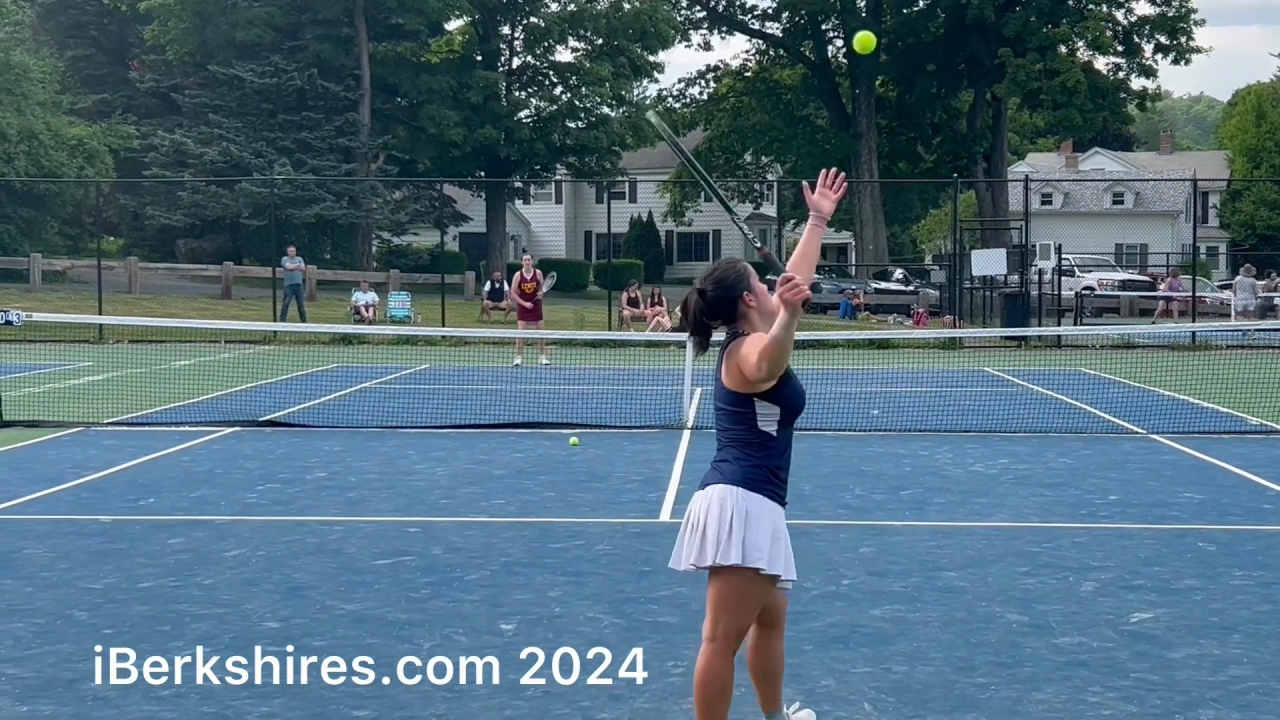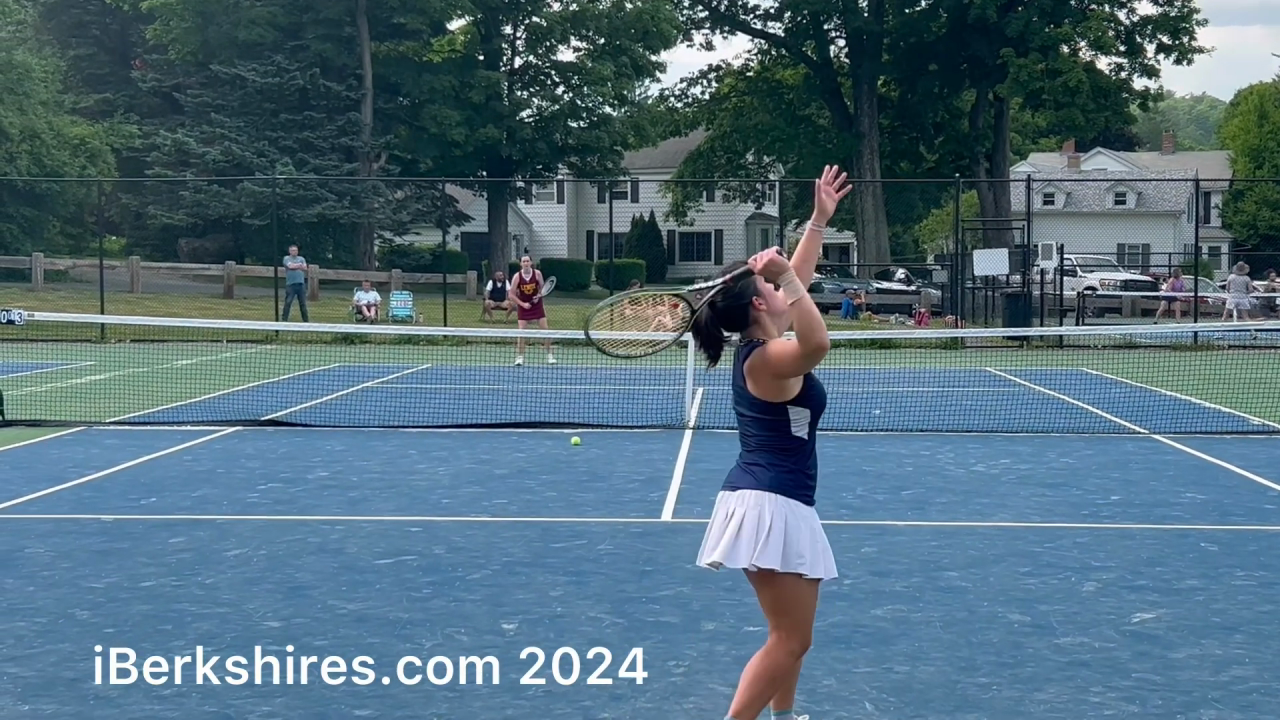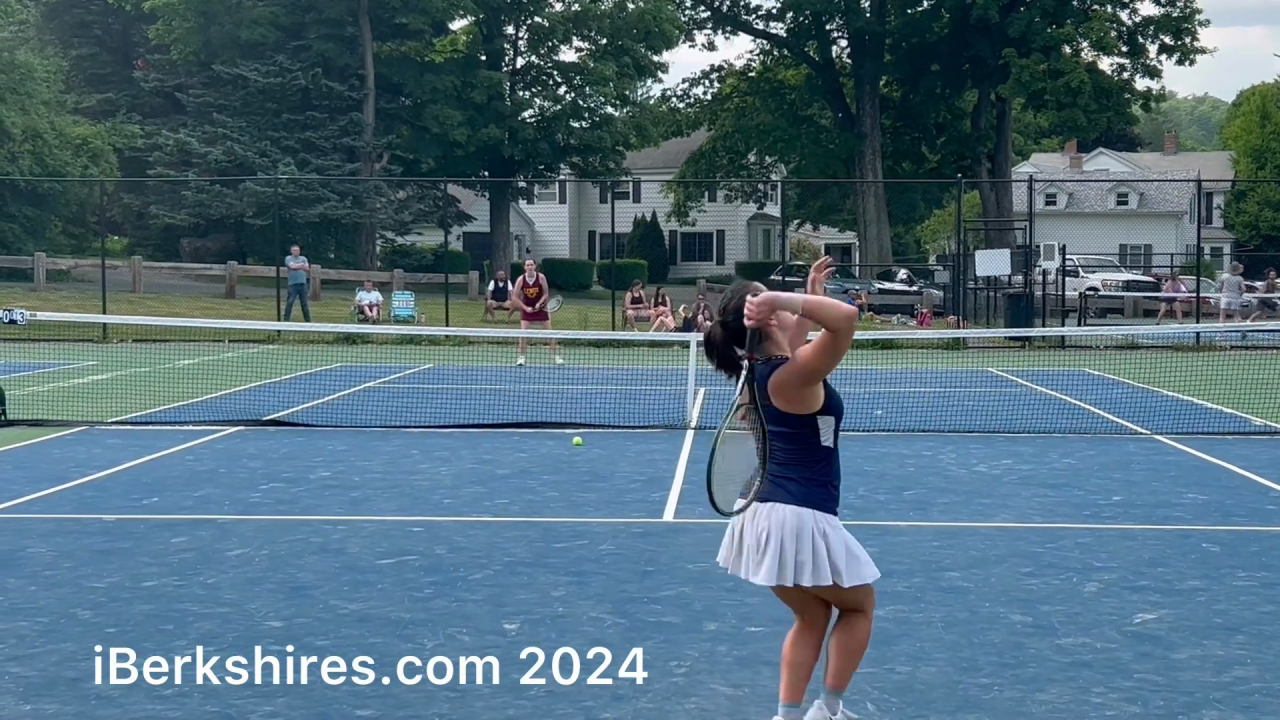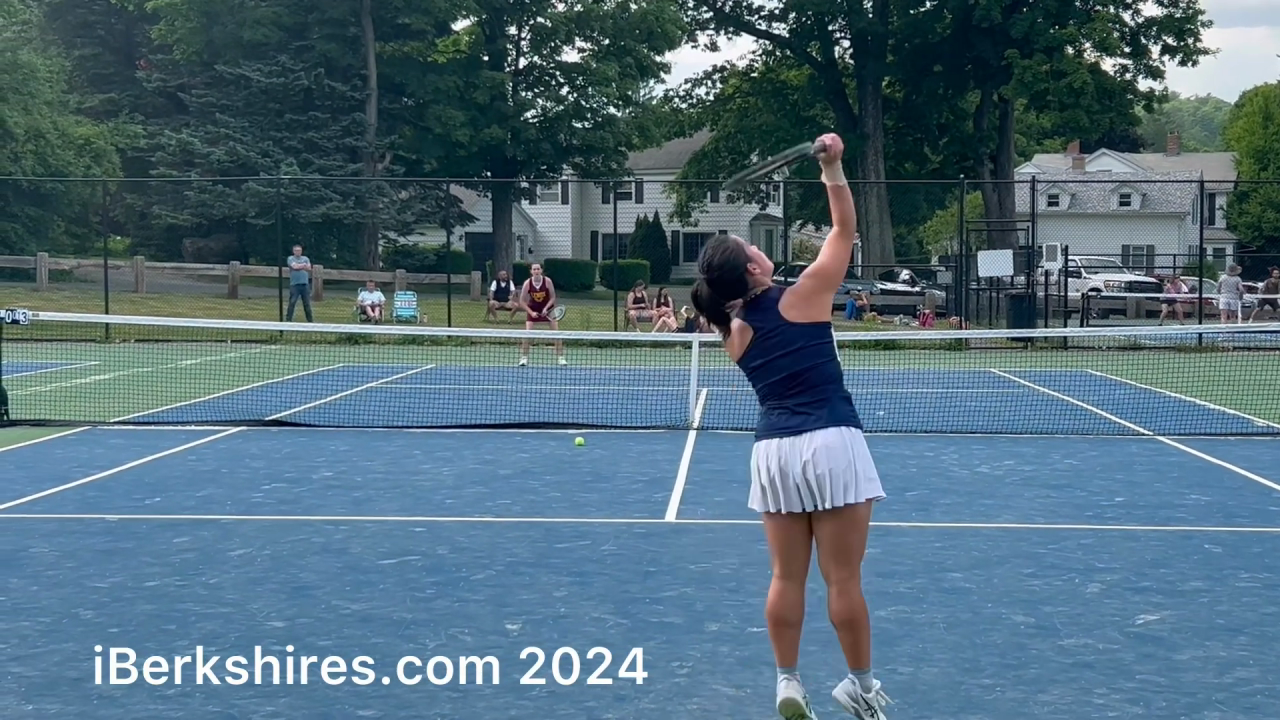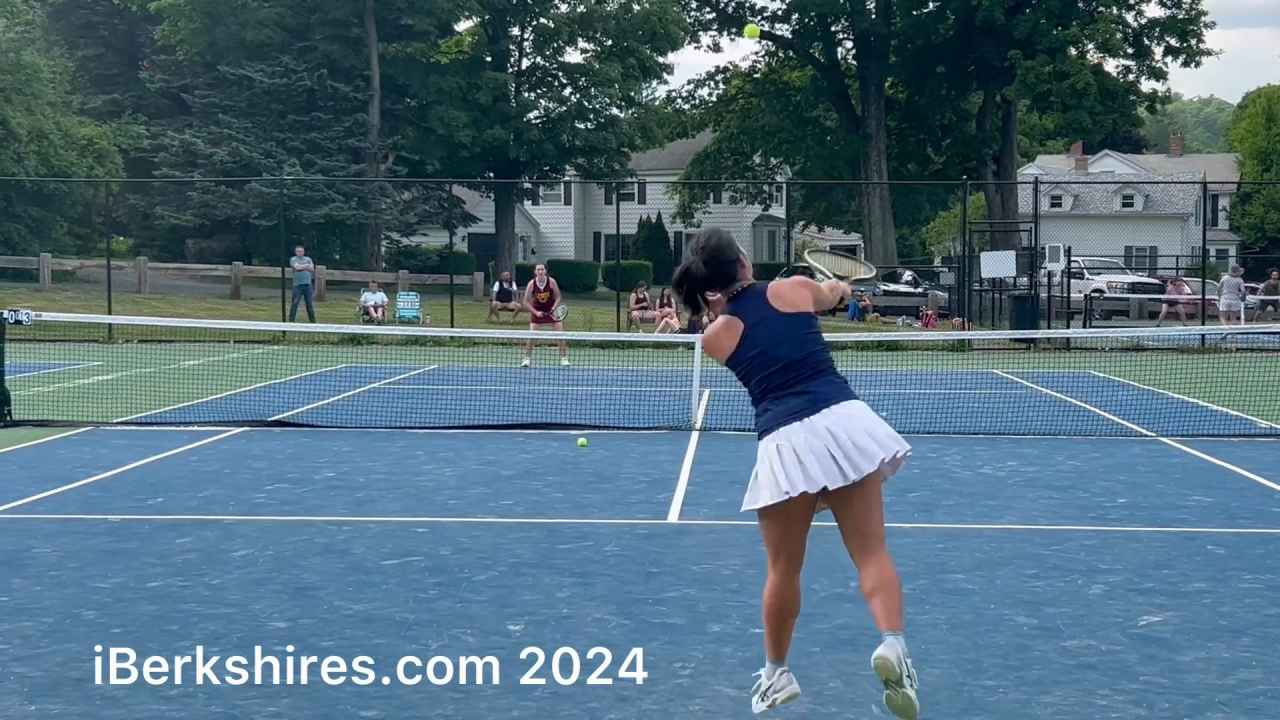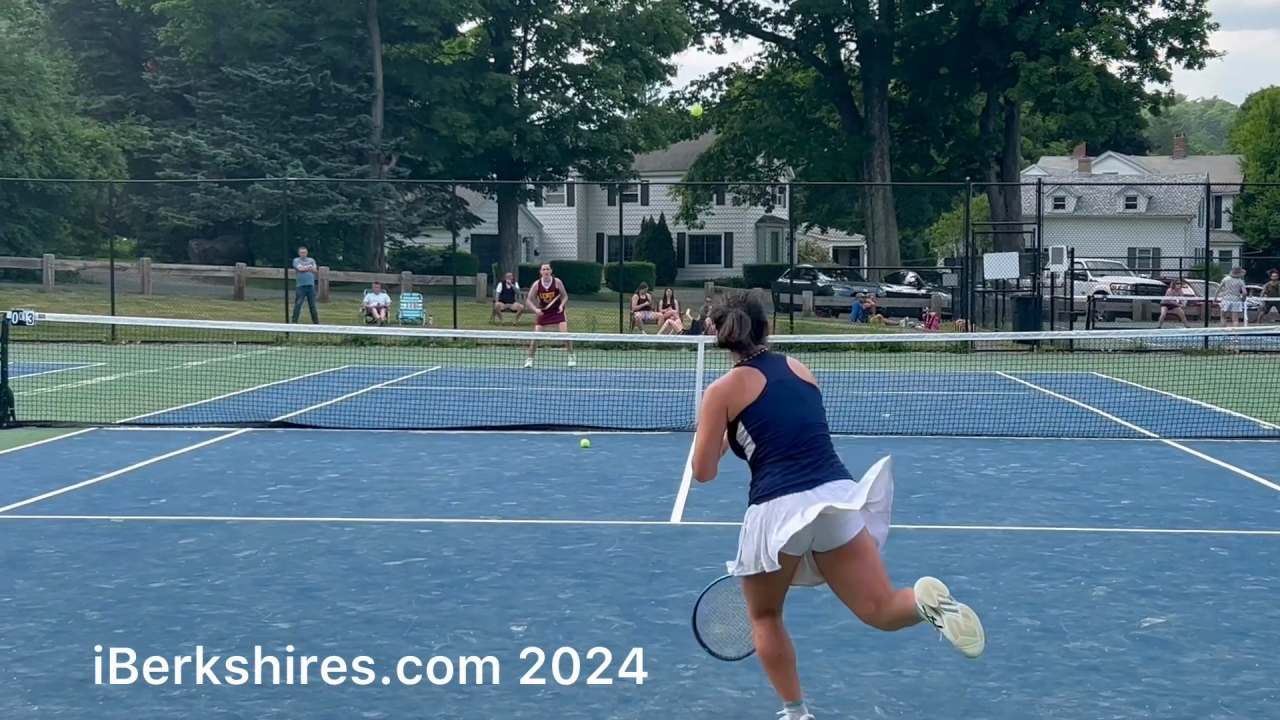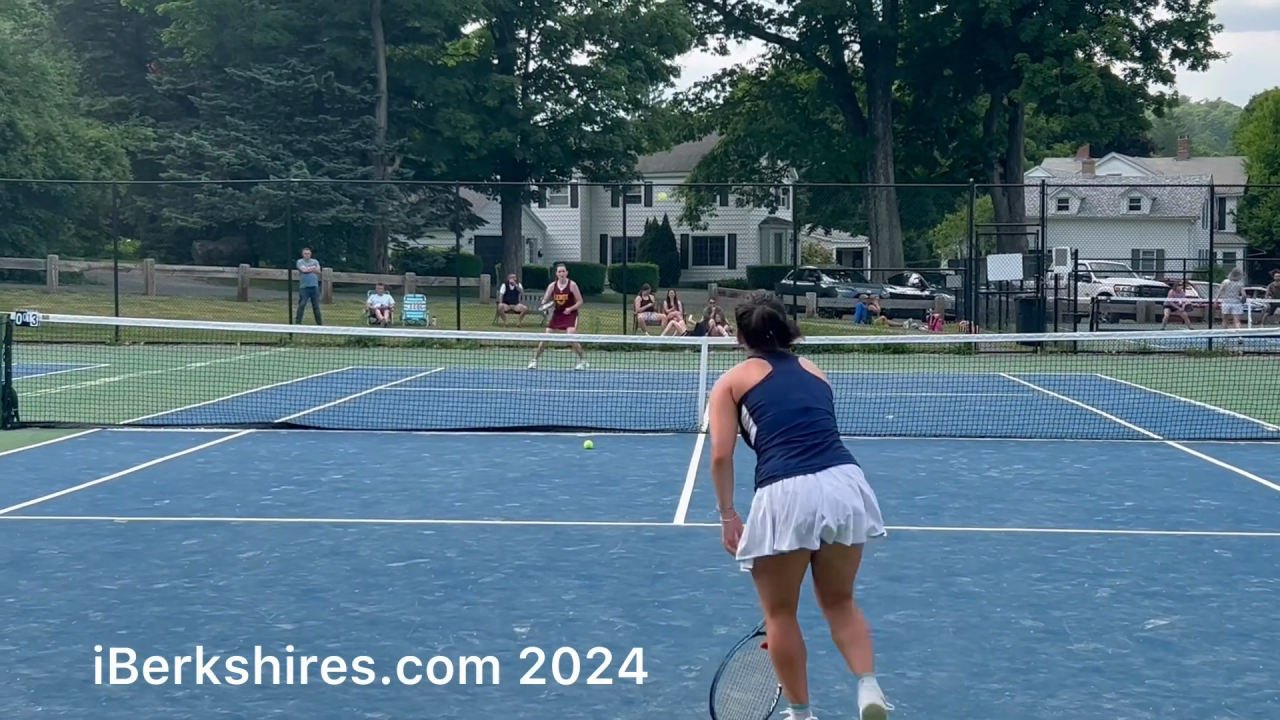
dt=0.2s
person 1, frame 1
left shoulder: (749, 340)
right shoulder: (748, 350)
left elbow: (794, 281)
right elbow: (772, 364)
left wrist: (818, 221)
right wrist: (789, 313)
left hip: (739, 502)
right hip: (743, 505)
left knee: (771, 617)
right knee: (723, 638)
person 1, frame 2
left shoulder: (756, 349)
right shoulder: (769, 362)
left elbow: (794, 284)
right elbow: (816, 343)
left wrist: (818, 221)
right wrist: (780, 274)
left hip: (750, 501)
right hip: (776, 509)
left knee: (792, 620)
right knee: (791, 636)
person 1, frame 3
left shoulder: (760, 374)
right shoulder: (796, 372)
left elbow: (792, 340)
right elbow: (845, 319)
left wrist: (806, 292)
right wrist: (787, 301)
left hip: (763, 518)
right hip: (804, 521)
left knee: (811, 622)
right knee: (858, 608)
person 1, frame 4
left shoulder: (735, 333)
right shoulder: (802, 297)
right elbow: (844, 234)
right wrist: (834, 171)
left hip: (776, 453)
right hip: (834, 446)
left knee: (787, 575)
right knee: (844, 576)
person 1, frame 5
left shoulder: (715, 334)
right shoulder: (793, 290)
right elbow: (836, 292)
right wrist: (829, 282)
left hip: (786, 445)
right hip: (842, 427)
left knee: (784, 572)
right knee: (871, 553)
left ankle: (779, 674)
right ankle: (892, 648)
person 1, frame 6
left shoulder: (723, 391)
right shoulder: (800, 369)
left elbow: (703, 471)
left wrist: (716, 434)
left hip: (778, 511)
right hip: (838, 494)
left knee: (764, 618)
right knee: (883, 608)
right ankle: (927, 601)
person 1, frame 7
left shoulder: (732, 381)
right shoulder: (812, 371)
left elbow: (721, 456)
left wrist: (728, 513)
left hip: (785, 495)
right hip: (844, 483)
left knee: (779, 612)
right knee: (840, 603)
